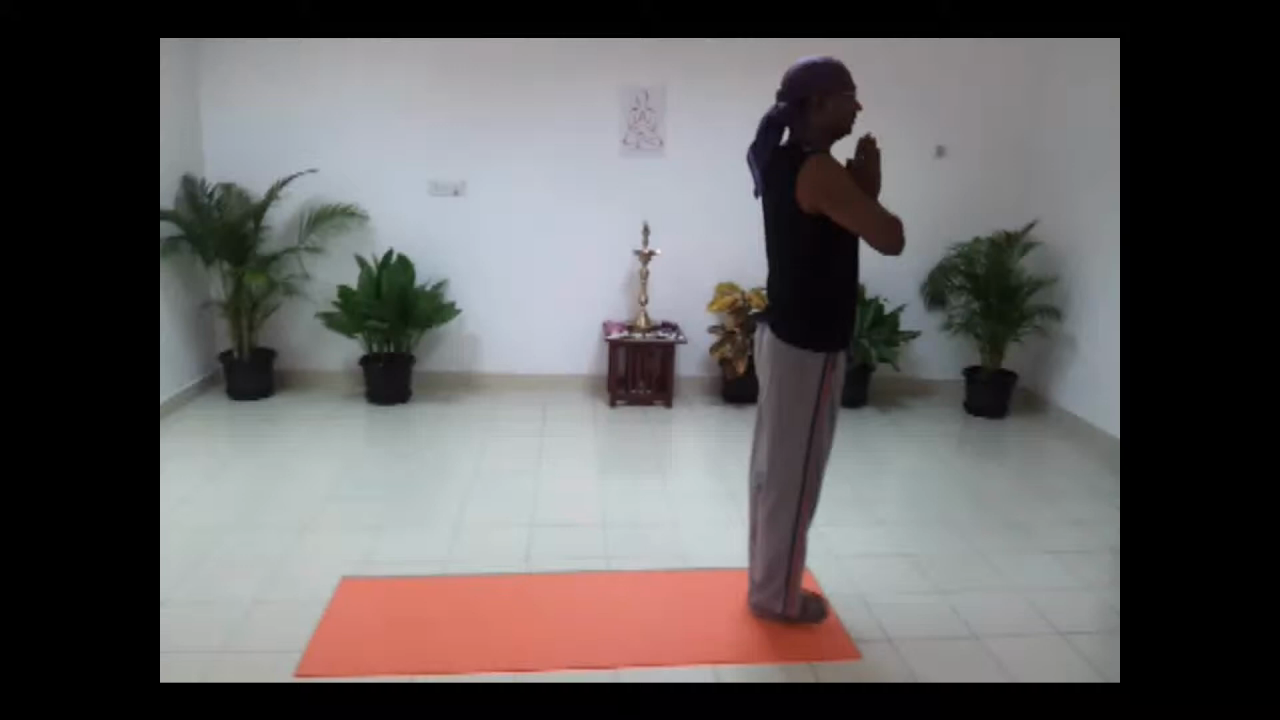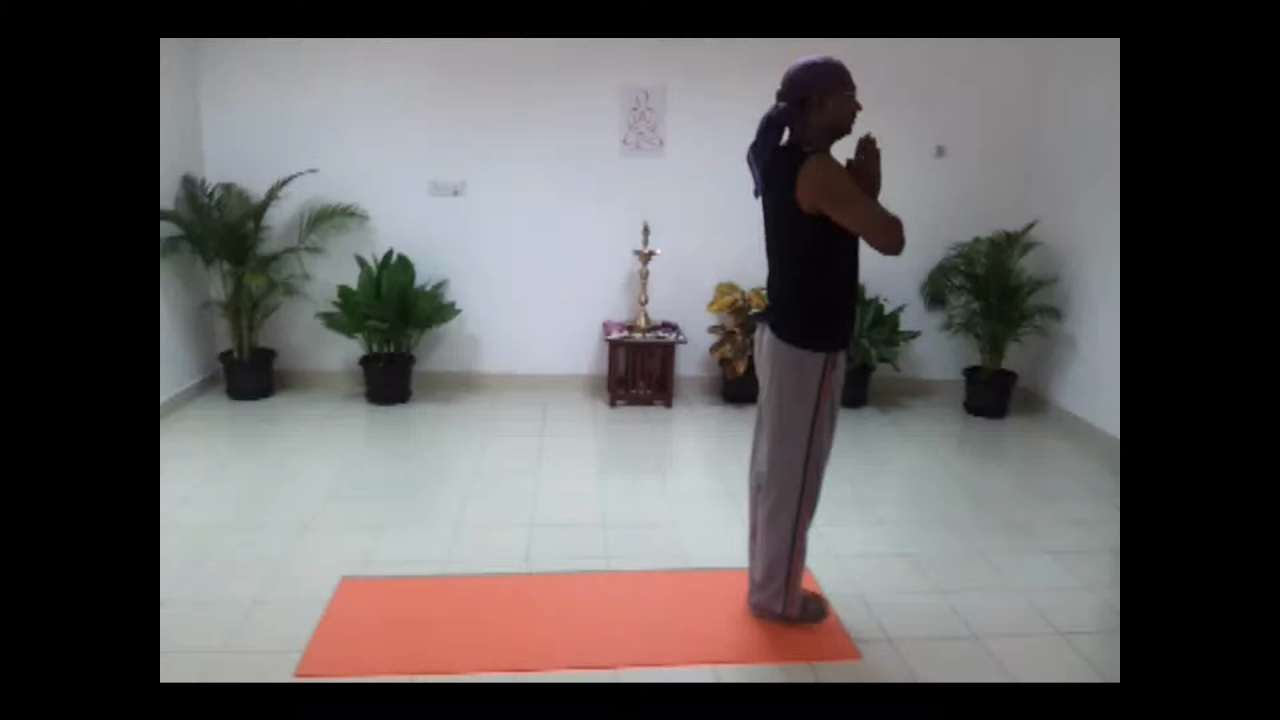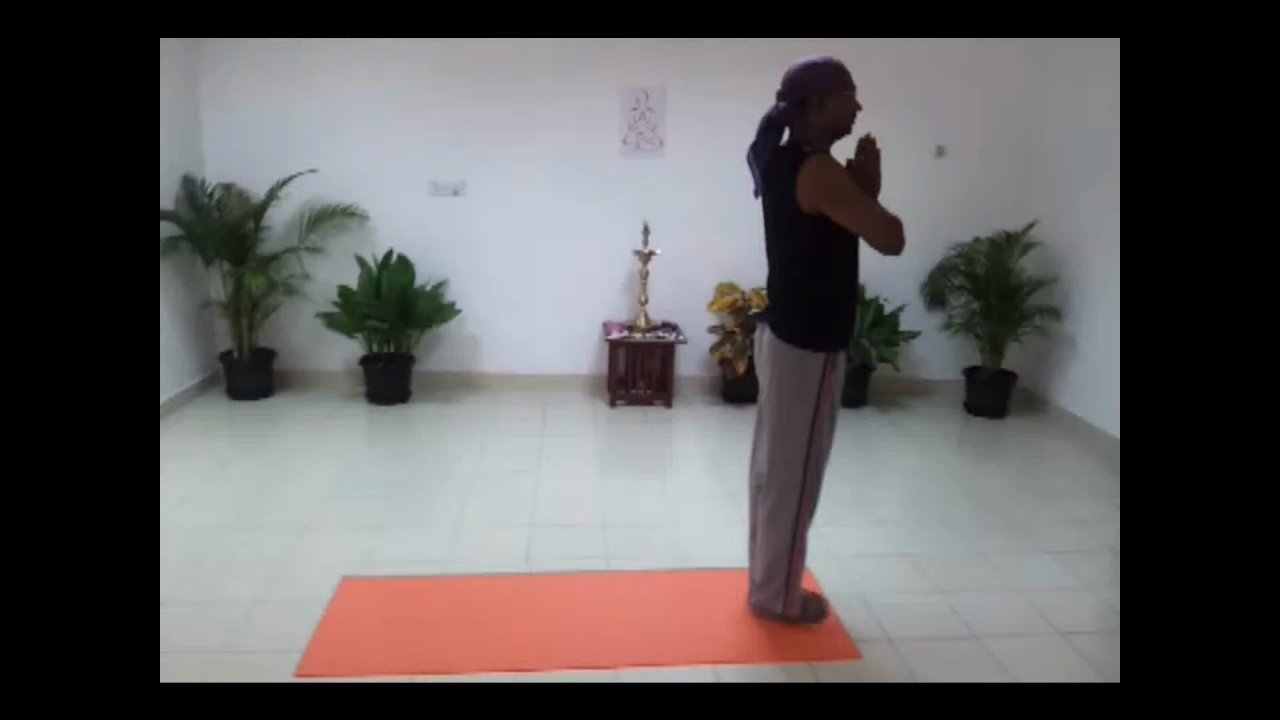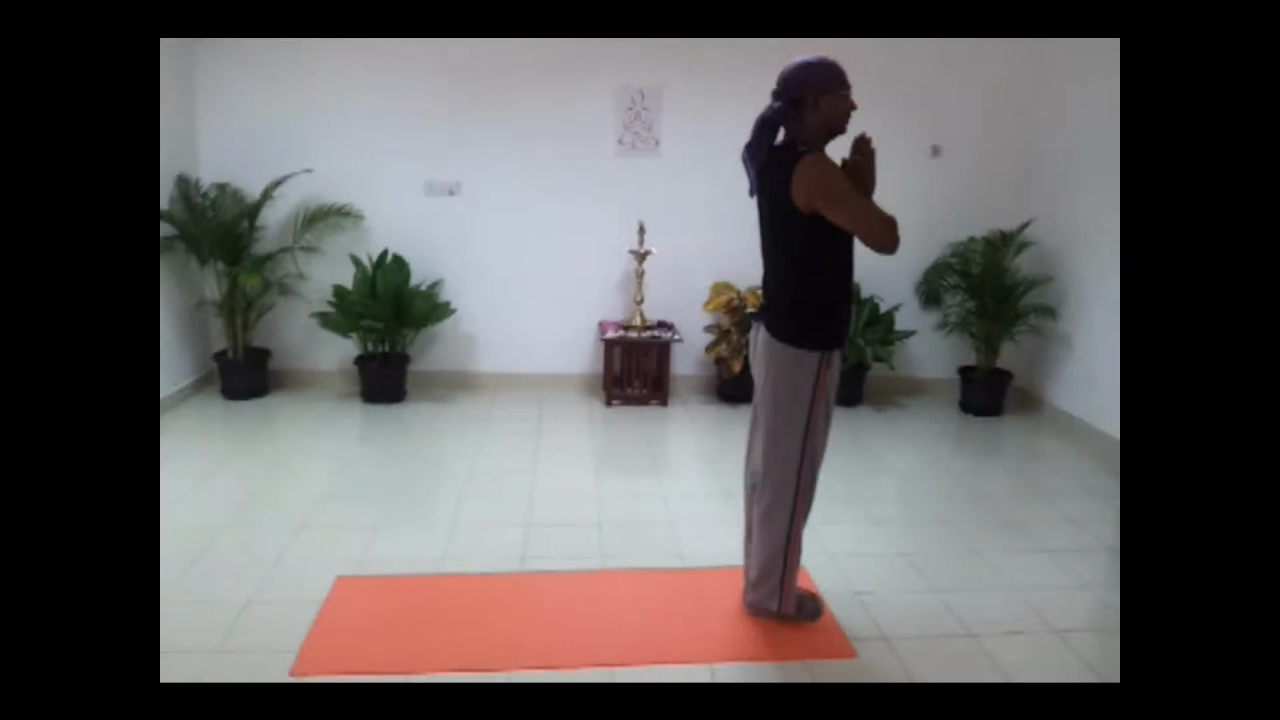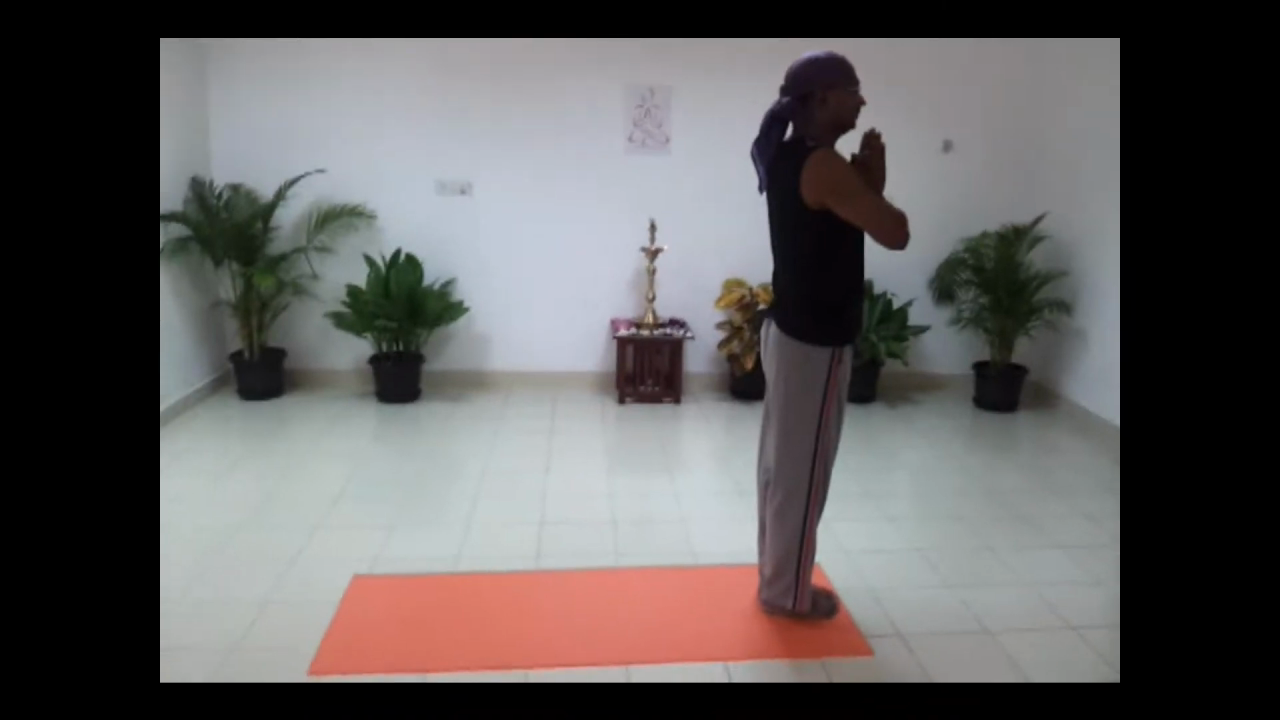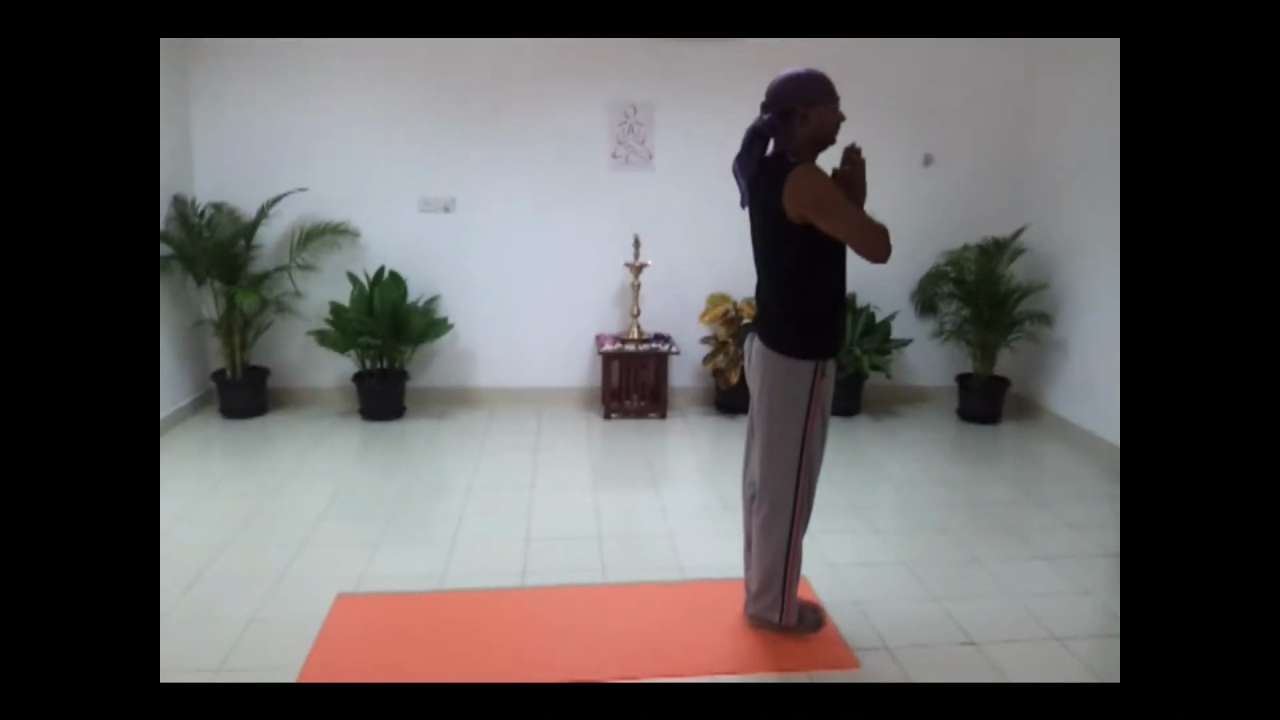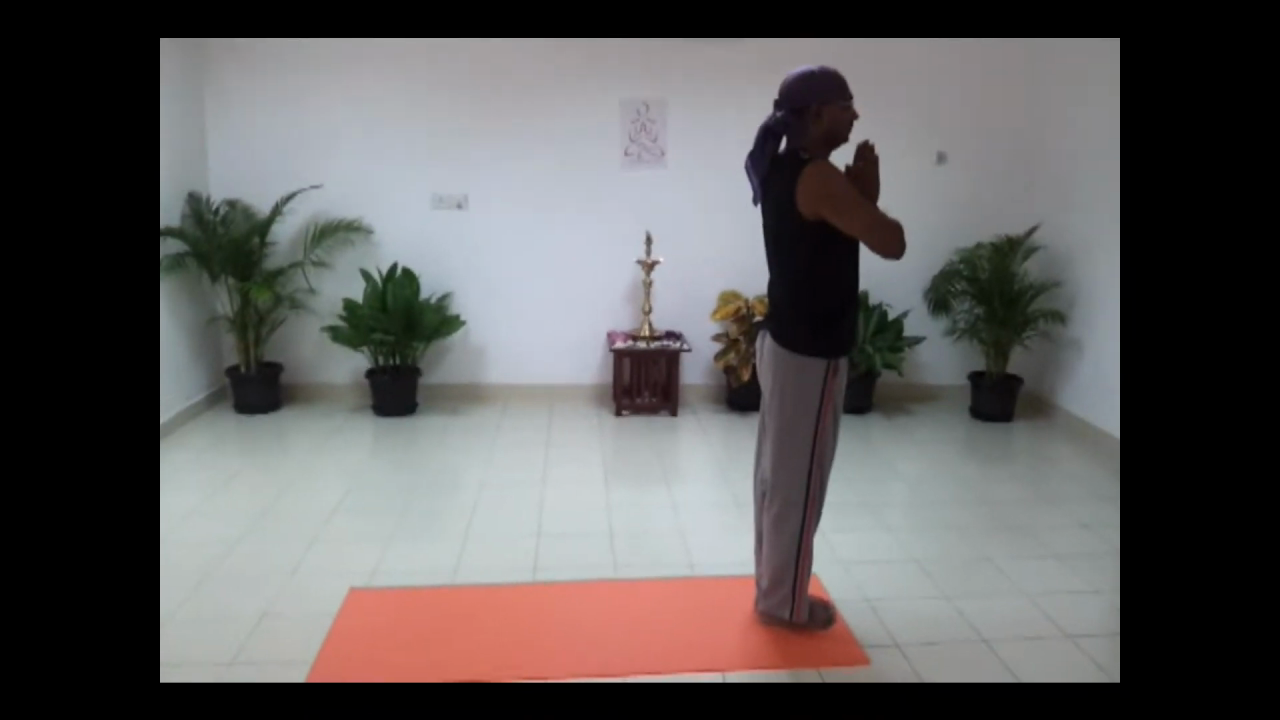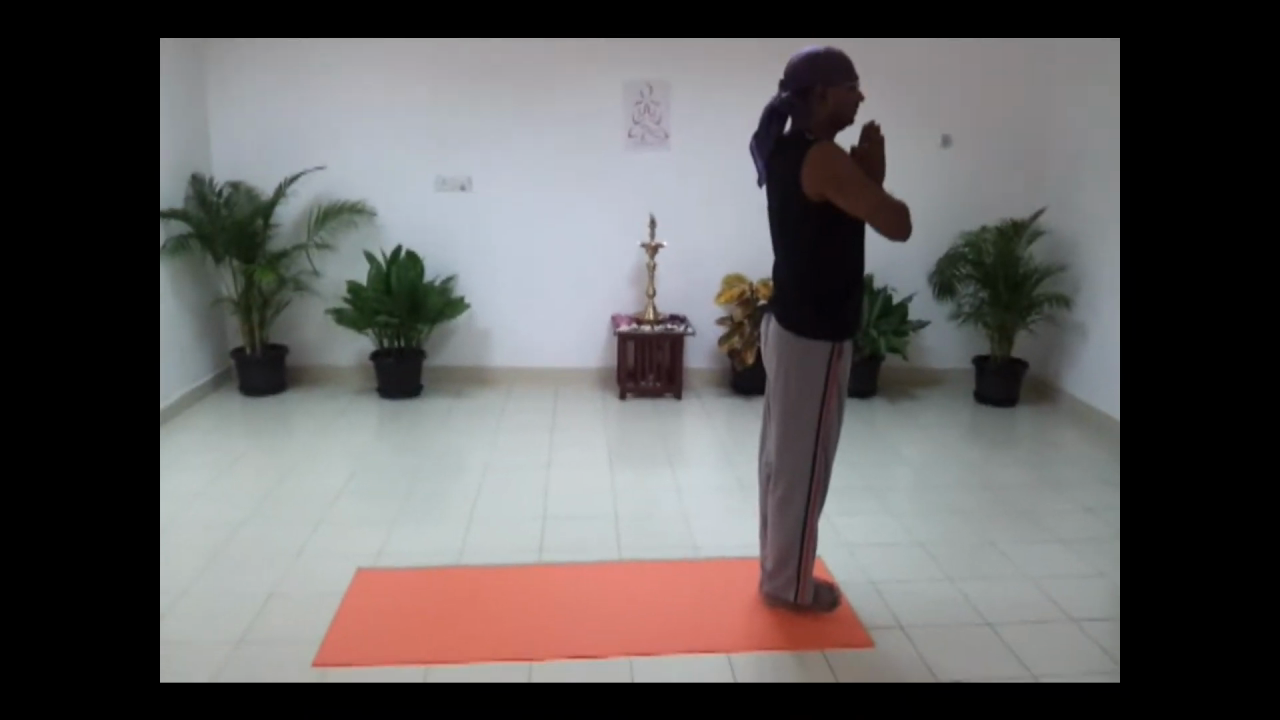
dt=0.2s
person 1, frame 1
left shoulder: (785, 162)
right shoulder: (819, 172)
left elbow: (834, 227)
right elbow: (890, 238)
left wrist: (859, 188)
right wrist: (868, 188)
left hip: (784, 335)
right hip: (809, 346)
left knee: (775, 467)
right knee: (793, 474)
left ankle: (768, 579)
right ankle: (777, 596)
person 1, frame 2
left shoulder: (785, 162)
right shoulder: (818, 172)
left elbow: (835, 226)
right elbow: (891, 238)
left wrist: (859, 191)
right wrist: (868, 189)
left hip: (783, 336)
right hip: (809, 347)
left knee: (774, 468)
right knee: (794, 474)
left ankle: (768, 580)
right ankle: (777, 595)
person 1, frame 3
left shoulder: (784, 163)
right shoulder: (818, 171)
left elbow: (838, 226)
right elbow: (890, 238)
left wrist: (858, 188)
right wrist: (867, 187)
left hip: (783, 335)
right hip: (809, 347)
left knee: (774, 467)
right knee: (794, 474)
left ankle: (768, 579)
right ankle: (778, 596)
person 1, frame 4
left shoulder: (780, 161)
right shoulder: (814, 171)
left elbow: (831, 226)
right elbow: (885, 238)
left wrist: (853, 188)
right wrist: (863, 187)
left hip: (778, 334)
right hip: (804, 345)
left knee: (770, 467)
right knee: (789, 473)
left ankle: (763, 578)
right ankle: (772, 594)
person 1, frame 5
left shoulder: (789, 157)
right shoulder: (823, 166)
left elbow: (839, 223)
right elbow: (896, 233)
left wrist: (865, 184)
right wrist: (874, 182)
left hip: (789, 330)
right hip: (815, 342)
left knee: (783, 463)
right knee: (802, 470)
left ankle: (778, 576)
right ankle: (787, 591)
person 1, frame 6
left shoulder: (771, 173)
right shoulder: (804, 181)
left elbow: (824, 235)
right elbow: (877, 246)
left wrist: (845, 197)
right wrist: (855, 196)
left hip: (772, 344)
right hip: (799, 355)
left knee: (768, 477)
right knee: (787, 484)
left ankle: (764, 589)
right ankle: (774, 605)
person 1, frame 7
left shoulder: (783, 170)
right shoulder: (818, 177)
left elbow: (837, 232)
right elbow: (891, 243)
left wrist: (857, 194)
right wrist: (867, 193)
left hip: (784, 342)
right hip: (811, 353)
left knee: (779, 474)
right knee: (798, 480)
left ankle: (775, 587)
right ankle: (785, 602)
person 1, frame 8
left shoulder: (788, 152)
right shoulder: (823, 159)
left elbow: (841, 215)
right elbow: (897, 224)
left wrist: (863, 175)
right wrist: (873, 175)
left hip: (788, 324)
right hip: (815, 336)
left knee: (783, 457)
right knee: (803, 462)
left ankle: (779, 568)
right ankle: (789, 584)
